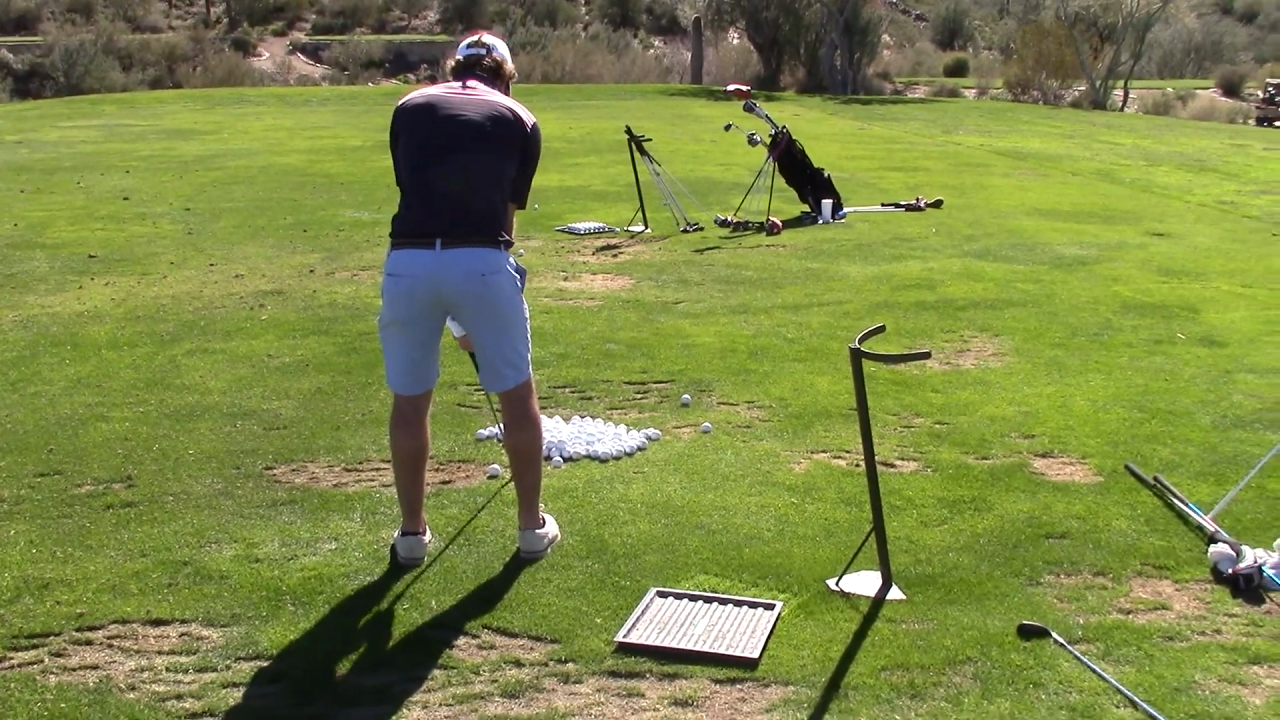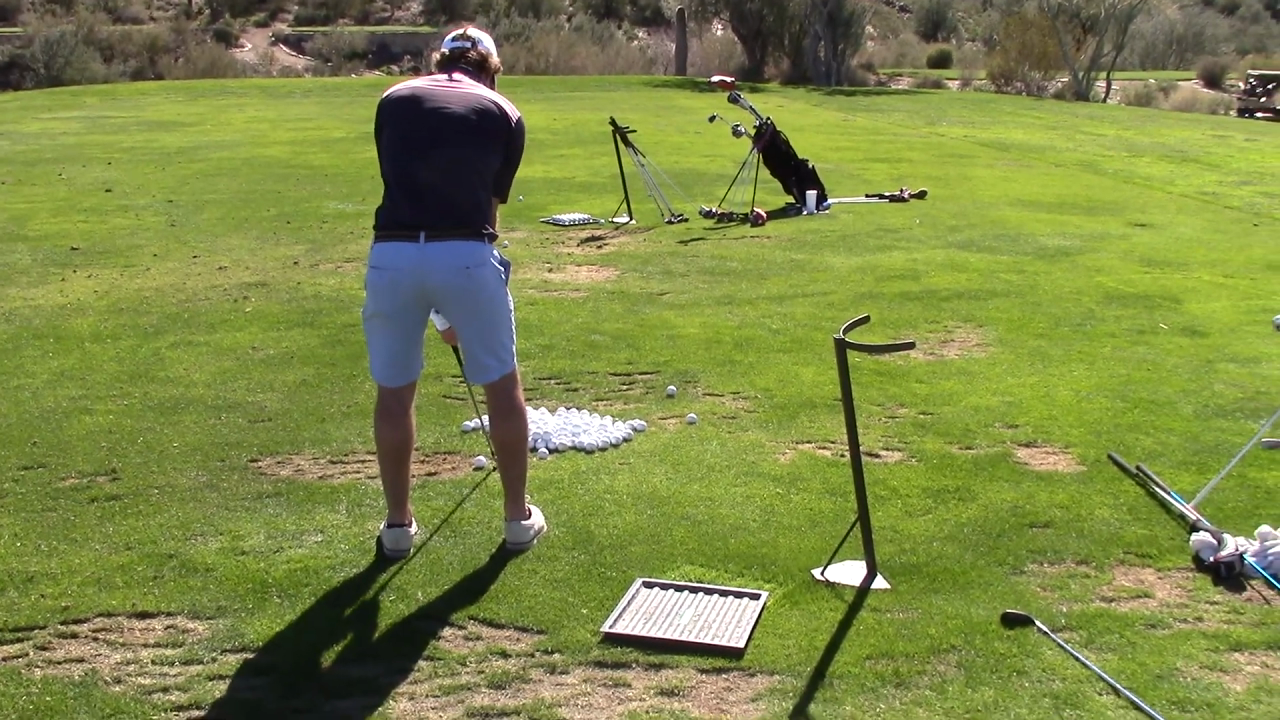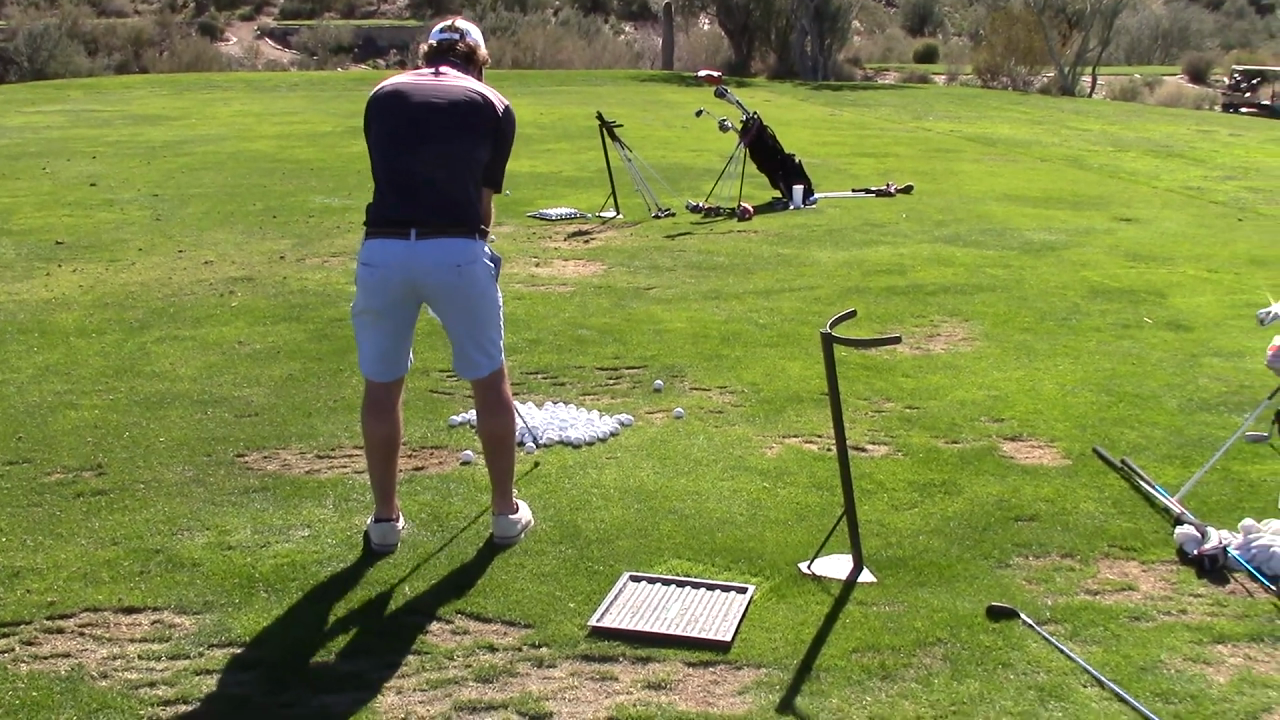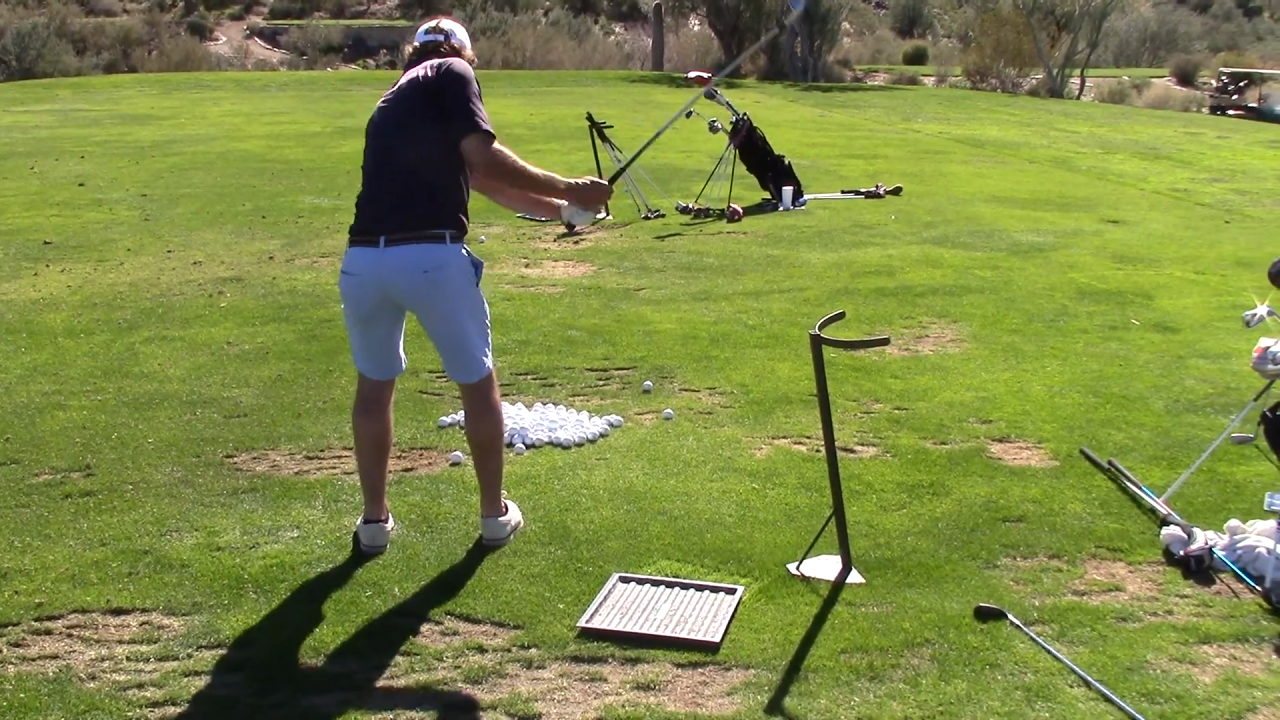
dt=0.3s
person 1, frame 1
left shoulder: (409, 107)
right shoulder: (520, 119)
left hip: (409, 261)
right hip: (481, 262)
left knee: (409, 400)
right knee: (517, 394)
left ankle: (412, 531)
right ankle: (531, 524)
person 1, frame 2
left shoulder: (394, 98)
right shoulder: (504, 113)
right wrist: (458, 312)
left hip: (393, 252)
right hip: (465, 254)
left knee: (393, 391)
right knee: (502, 385)
left ankle: (398, 522)
right ankle: (518, 515)
person 1, frame 3
left shoulder: (383, 95)
right shoulder: (494, 105)
left hip: (384, 250)
right hip: (456, 251)
left knee: (381, 387)
right knee: (489, 382)
left ankle: (385, 518)
right ankle: (505, 510)
person 1, frame 4
left shoulder: (386, 108)
right shoulder: (448, 76)
left elbow: (478, 181)
right elbow: (484, 159)
left wrist: (555, 206)
right wrist: (568, 190)
left hip: (363, 258)
right hip: (433, 256)
left knee: (374, 385)
right knee: (477, 384)
left ankle: (375, 518)
right ankle: (494, 512)
